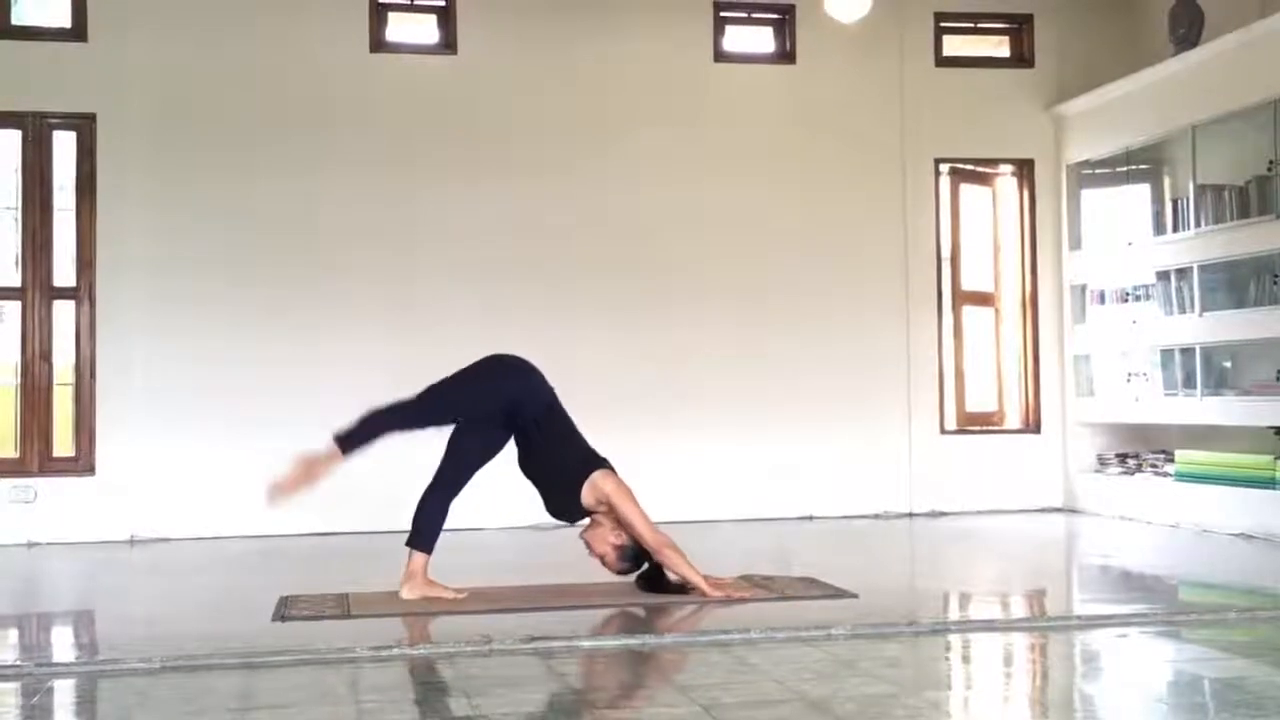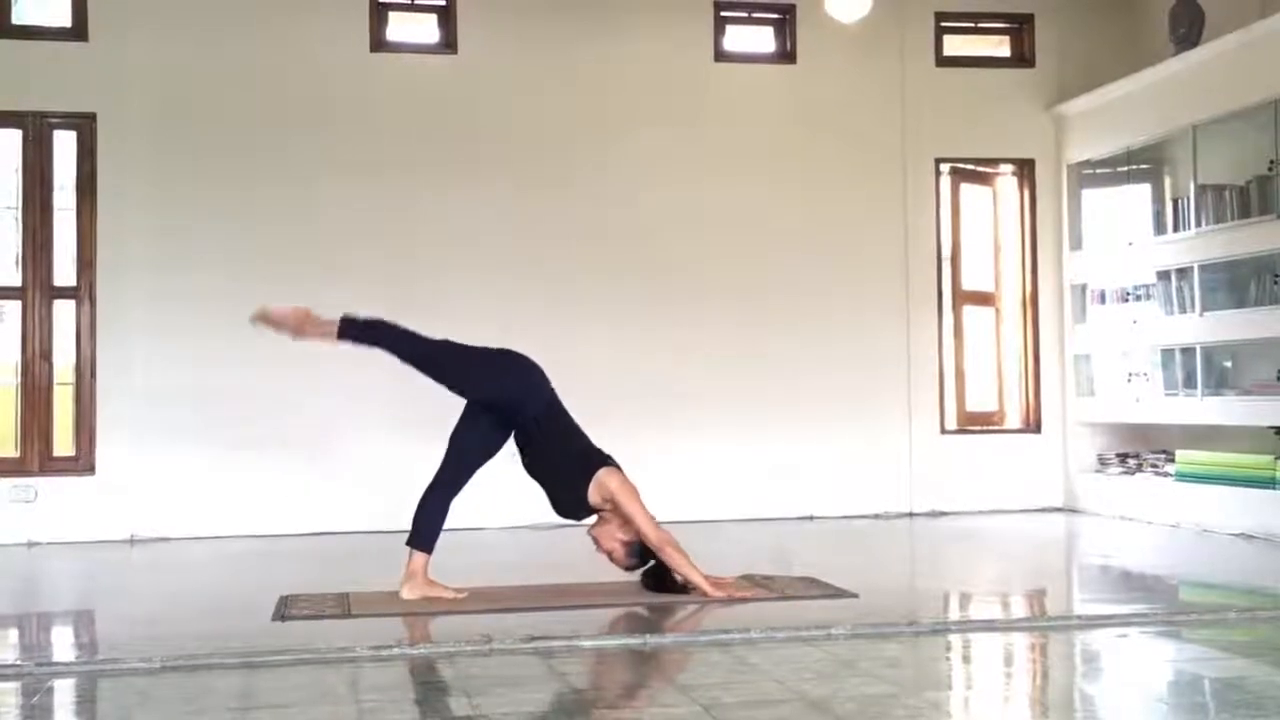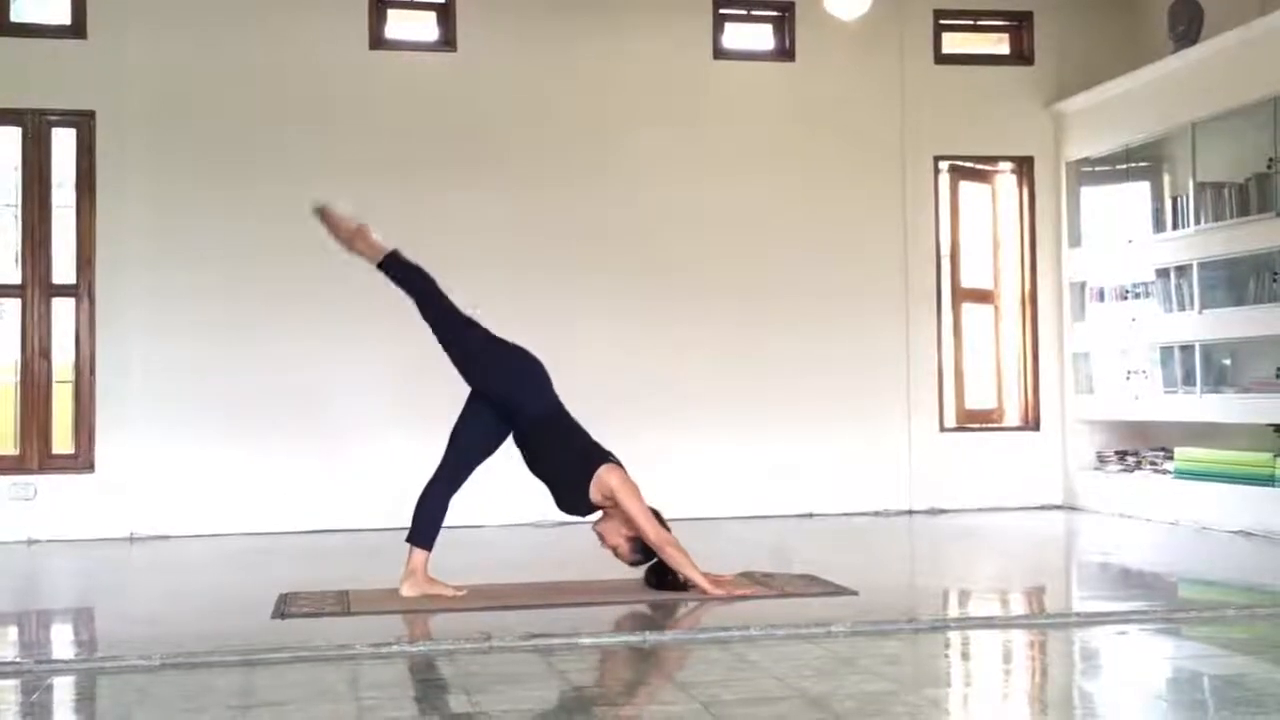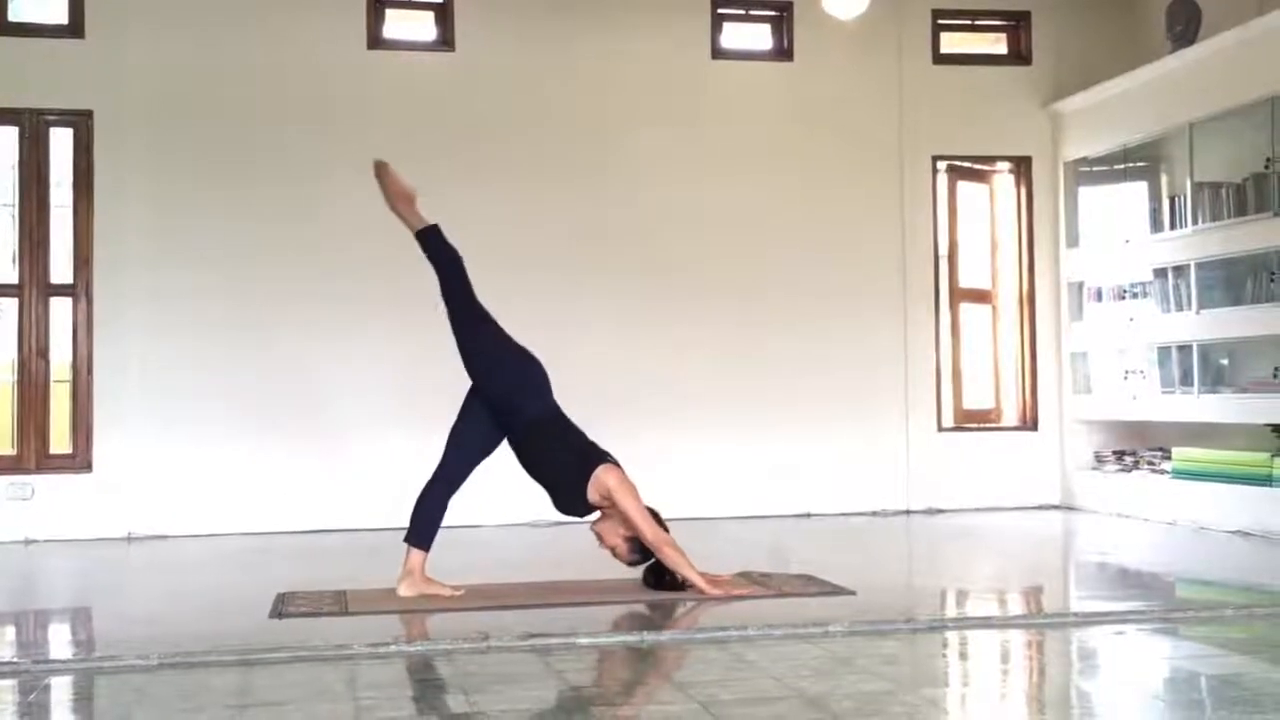
dt=0.3s
person 1, frame 1
left shoulder: (601, 496)
right shoulder: (604, 489)
left elbow: (656, 544)
right elbow: (658, 542)
left wrist: (699, 581)
right wrist: (703, 586)
left hip: (509, 403)
right hip: (508, 386)
left knee: (446, 484)
right knee: (404, 417)
left ankle: (416, 578)
person 1, frame 2
left shoulder: (608, 499)
right shoulder: (610, 489)
left elbow: (657, 542)
right elbow: (659, 539)
left wrist: (699, 578)
right wrist: (704, 583)
left hip: (508, 404)
right hip: (512, 386)
left knee: (447, 481)
right knee: (413, 348)
left ankle: (416, 581)
right ankle: (322, 326)
person 1, frame 3
left shoulder: (604, 493)
right shoulder: (612, 485)
left elbow: (661, 543)
right elbow: (661, 540)
left wrist: (702, 580)
right wrist: (705, 583)
left hip: (509, 397)
right hip: (512, 384)
left knee: (450, 477)
right knee: (441, 312)
left ankle: (416, 576)
person 1, frame 4
left shoulder: (599, 492)
right shoulder: (610, 483)
left elbow: (659, 542)
right elbow: (658, 539)
left wrist: (698, 577)
right wrist: (702, 583)
left hip: (506, 401)
right hip: (512, 388)
left knee: (447, 478)
right knee: (462, 296)
left ankle: (412, 576)
